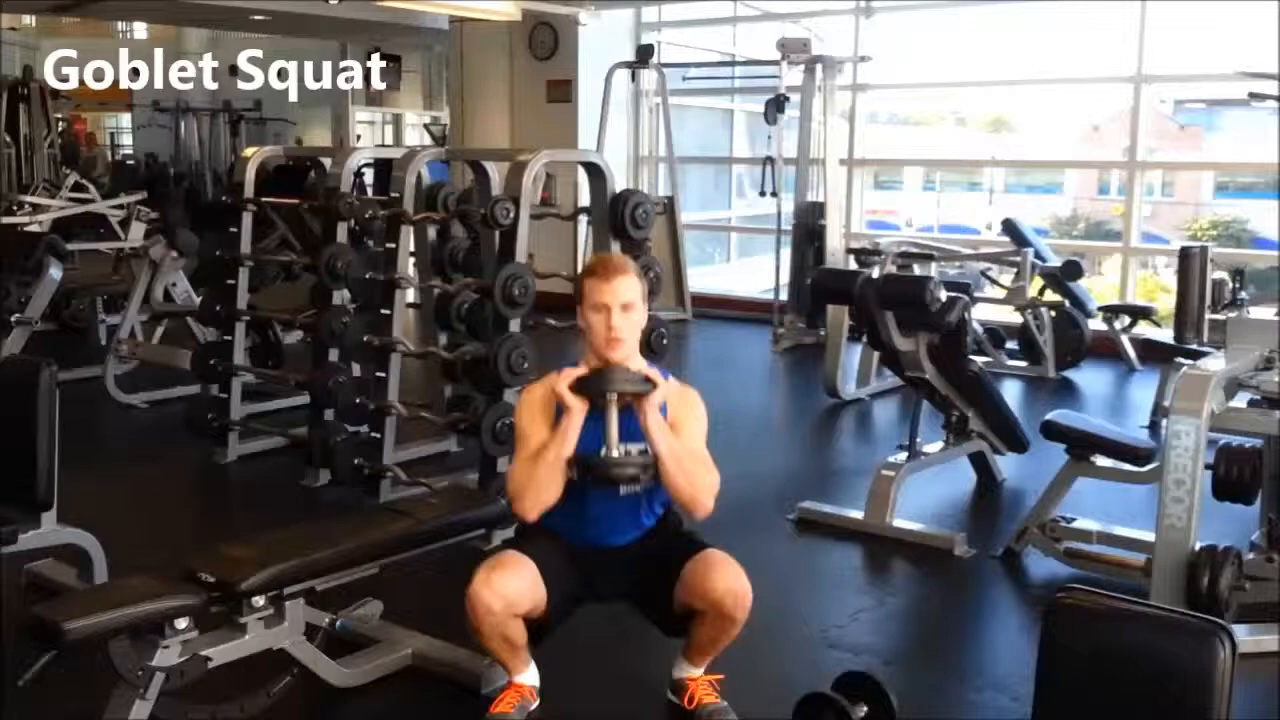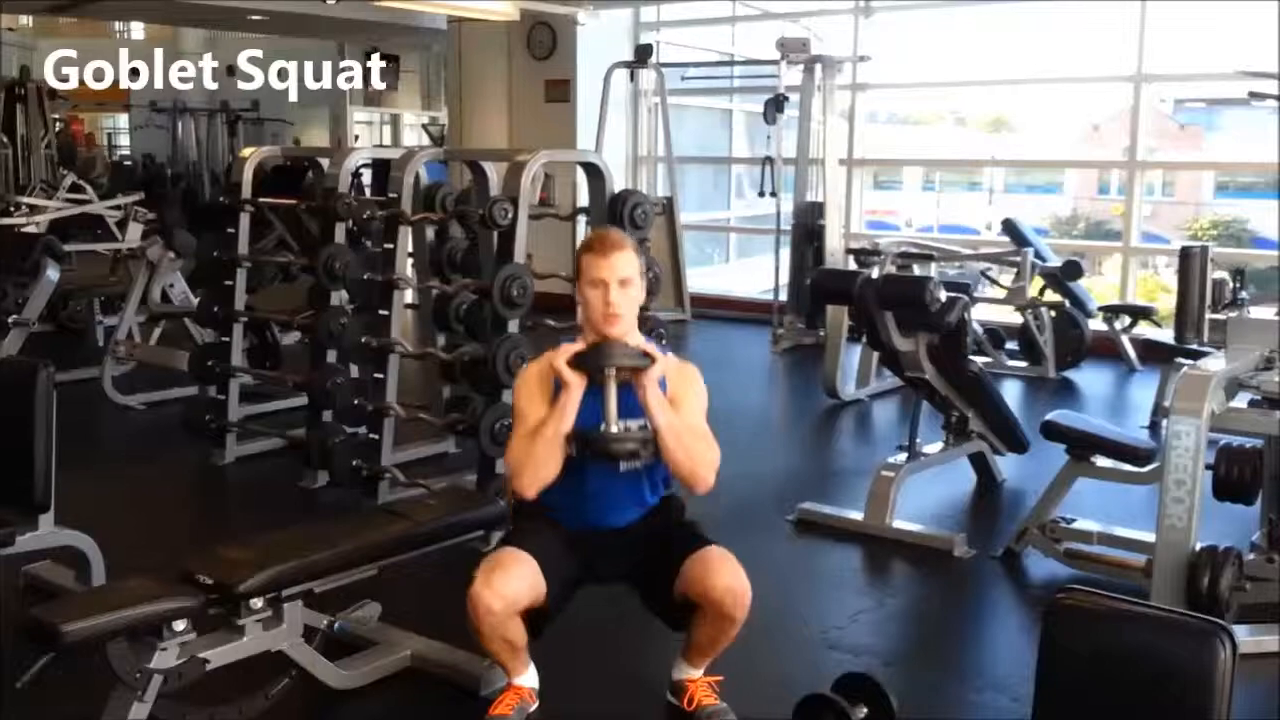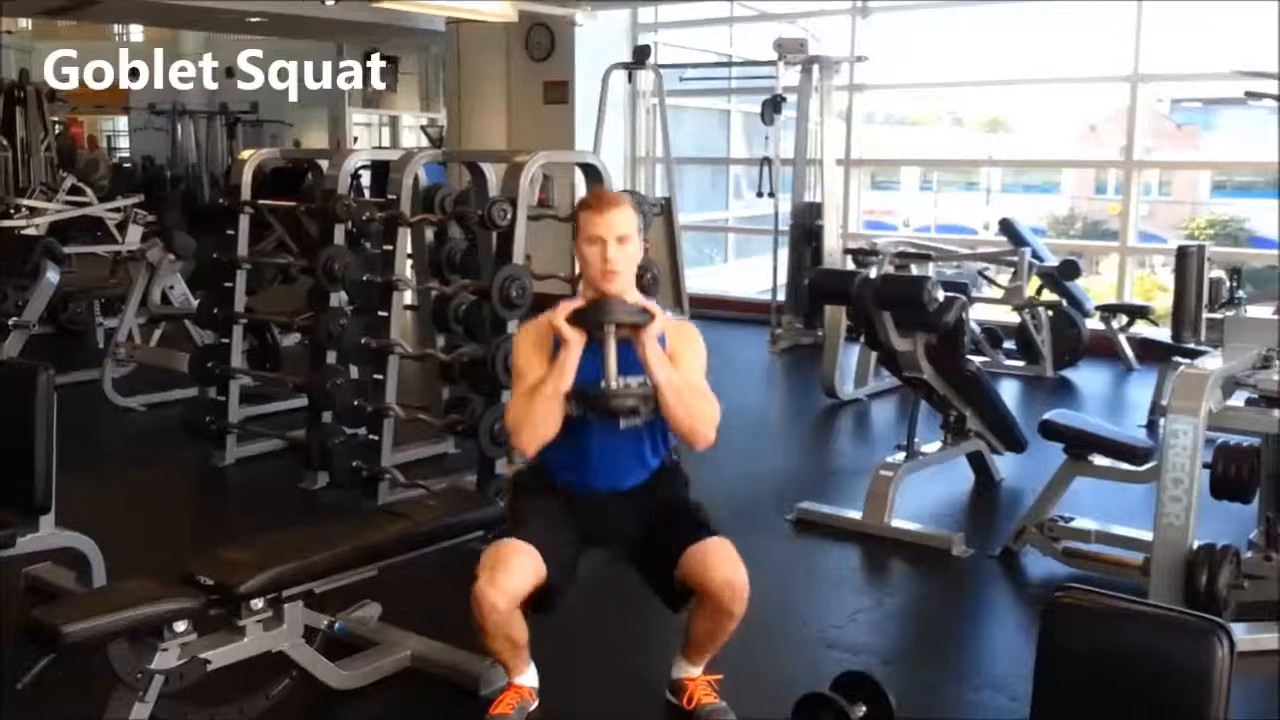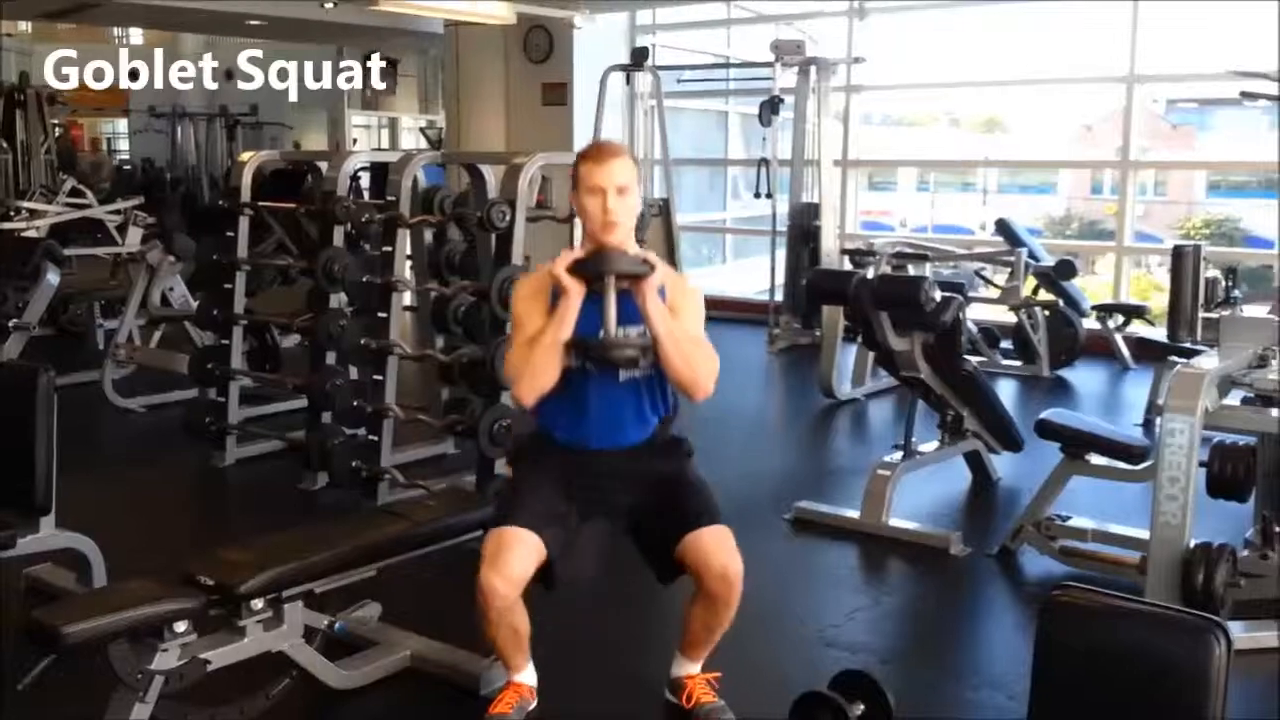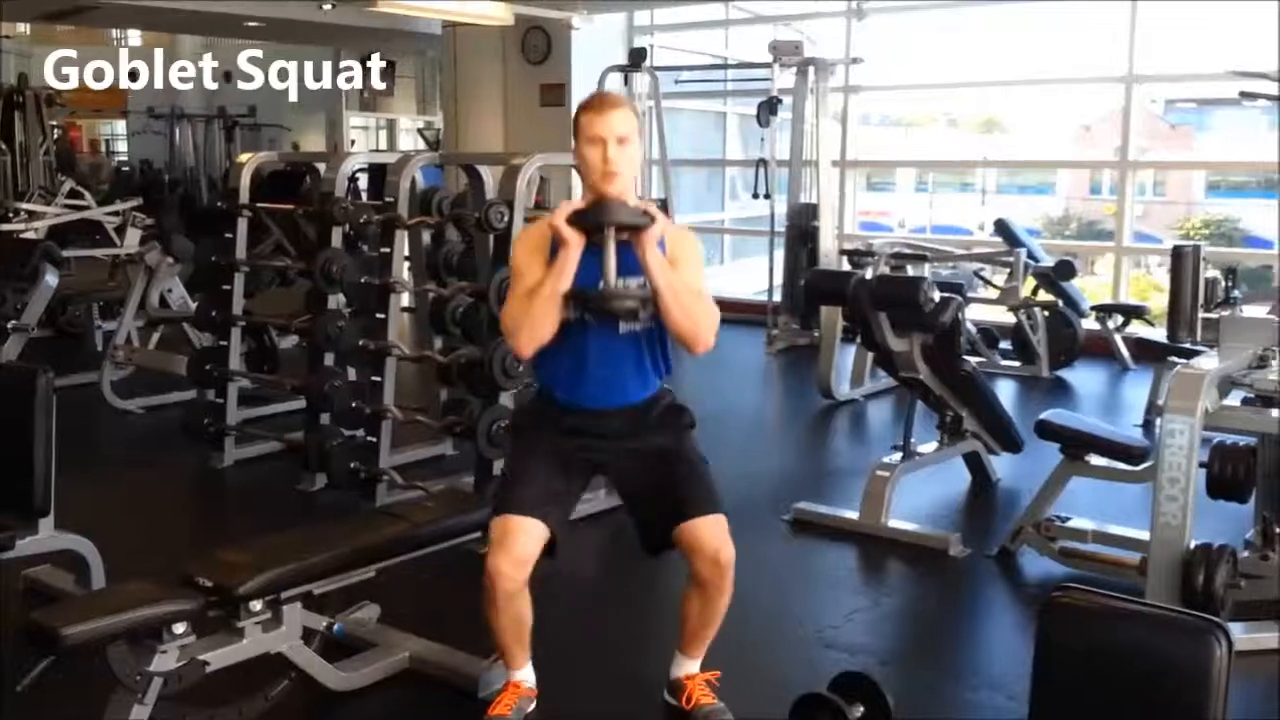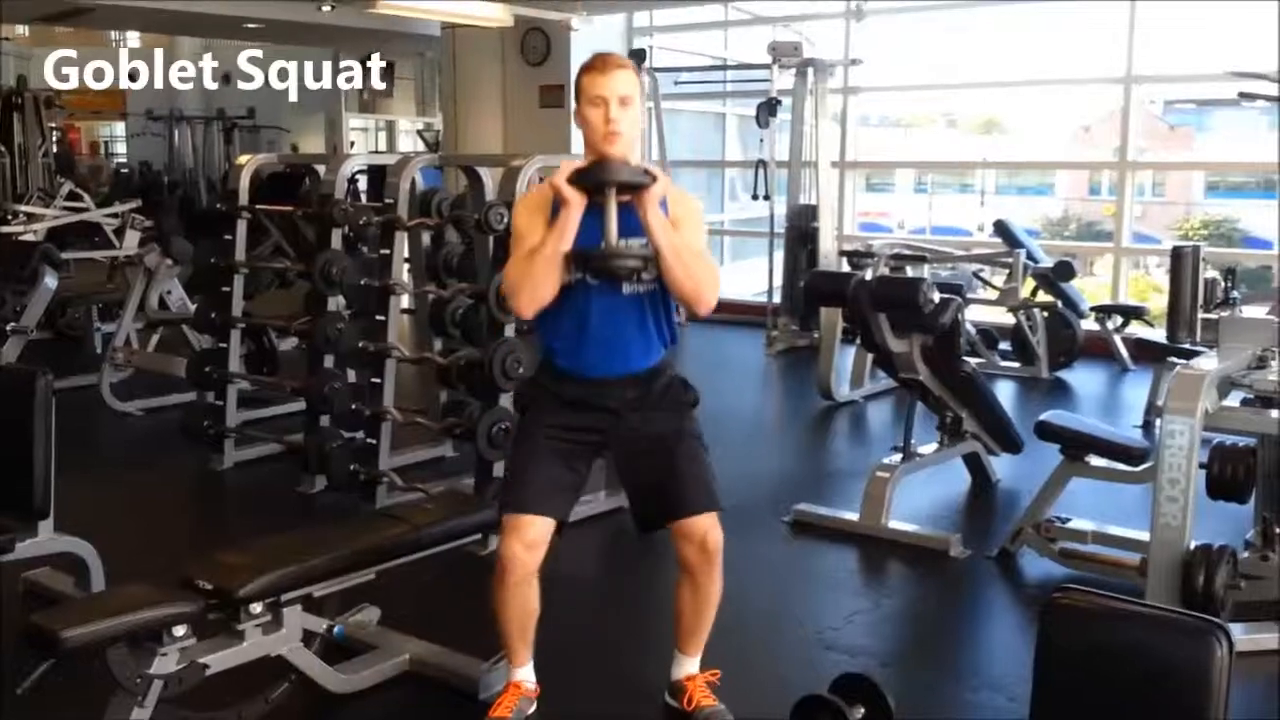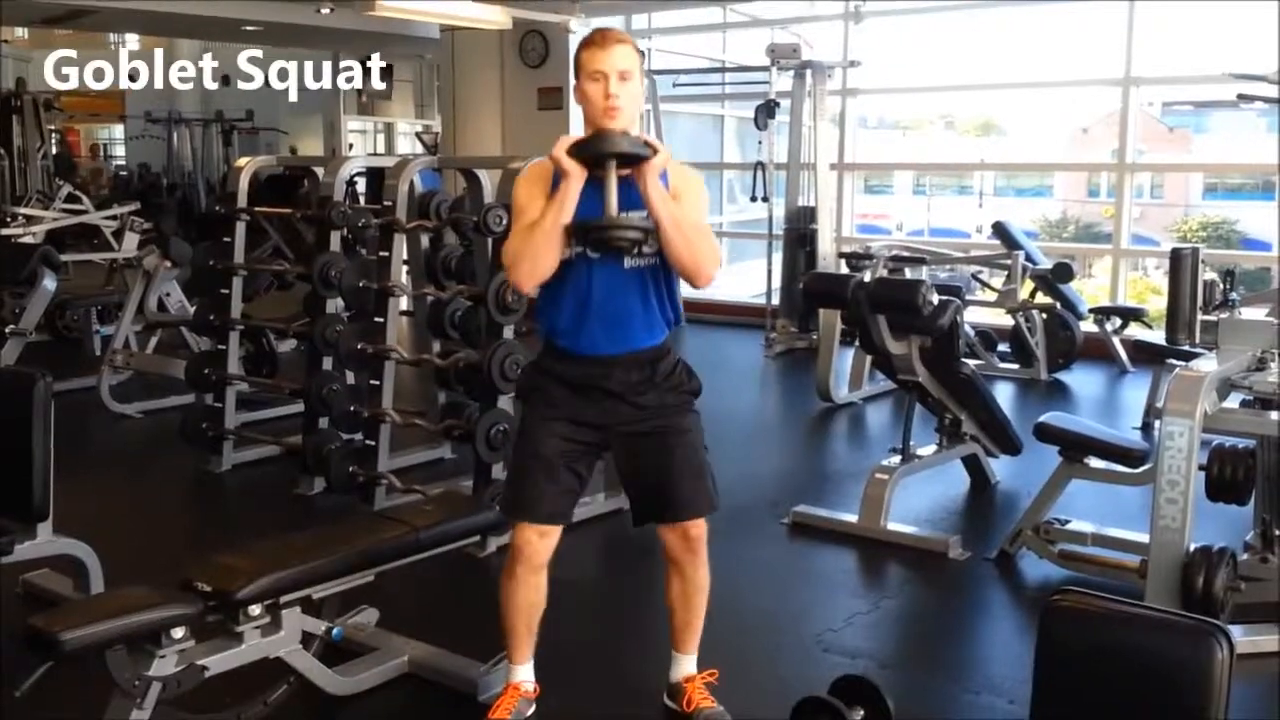
dt=0.1s
person 1, frame 1
left shoulder: (677, 398)
right shoulder: (544, 398)
left elbow: (700, 503)
right elbow: (528, 506)
left wrist: (651, 419)
right wrist: (573, 418)
left hip: (647, 541)
right hip: (562, 542)
left knee: (731, 595)
right knee: (488, 597)
left ankle: (688, 676)
right ankle: (523, 680)
person 1, frame 2
left shoulder: (677, 375)
right shoulder: (543, 376)
left elbow: (702, 478)
right elbow: (525, 484)
left wrist: (650, 393)
right wrist: (571, 393)
left hip: (648, 525)
right hip: (560, 527)
left knee: (730, 594)
right knee: (489, 598)
left ankle: (688, 677)
person 1, frame 3
left shoulder: (675, 334)
right shoulder: (541, 334)
left elbow: (702, 434)
right elbow: (526, 440)
left wrist: (648, 352)
right wrist: (573, 350)
left hip: (647, 490)
right hip: (561, 493)
left knee: (729, 584)
right knee: (492, 593)
left ankle: (688, 675)
person 1, frame 4
left shoulder: (672, 287)
right shoulder: (541, 286)
left elbow: (701, 384)
right elbow: (525, 391)
left wrist: (650, 301)
right wrist: (570, 299)
left hip: (648, 456)
right hip: (559, 459)
left knee: (723, 571)
right knee: (497, 581)
person 1, frame 5
left shoulder: (673, 240)
right shoulder: (541, 239)
left elbow: (700, 338)
right elbow: (524, 341)
left wrist: (648, 250)
right wrist: (571, 250)
left hip: (648, 420)
right hip: (560, 423)
left knee: (714, 555)
right knee: (505, 564)
person 1, frame 6
left shoulder: (675, 202)
right shoulder: (542, 201)
left elbow: (704, 299)
right elbow: (524, 301)
left wrist: (649, 208)
right wrist: (571, 209)
left hip: (651, 394)
right hip: (563, 397)
left knee: (704, 542)
right knee: (518, 553)
person 1, frame 7
left shoulder: (678, 178)
right shoulder: (542, 177)
left elbow: (703, 273)
right elbow: (524, 276)
left wrist: (650, 183)
right wrist: (573, 183)
left hip: (652, 378)
right hip: (566, 380)
left knee: (687, 537)
right knee: (531, 545)
